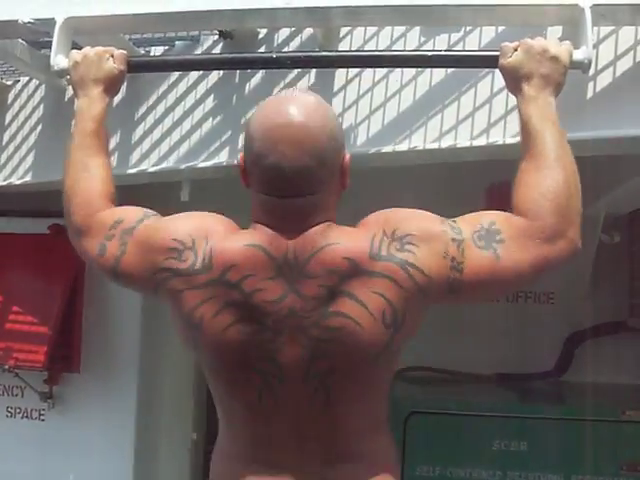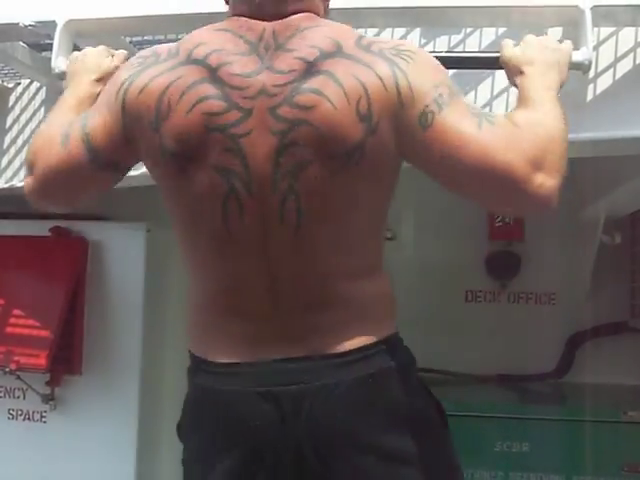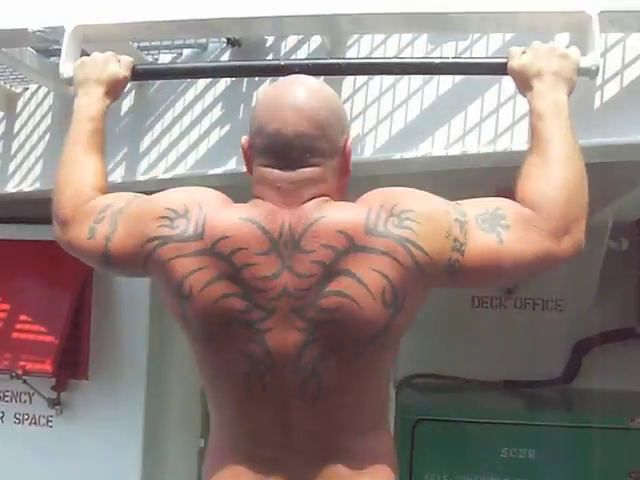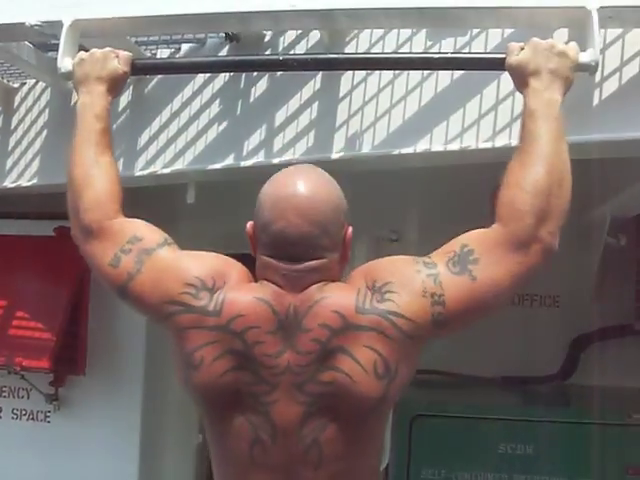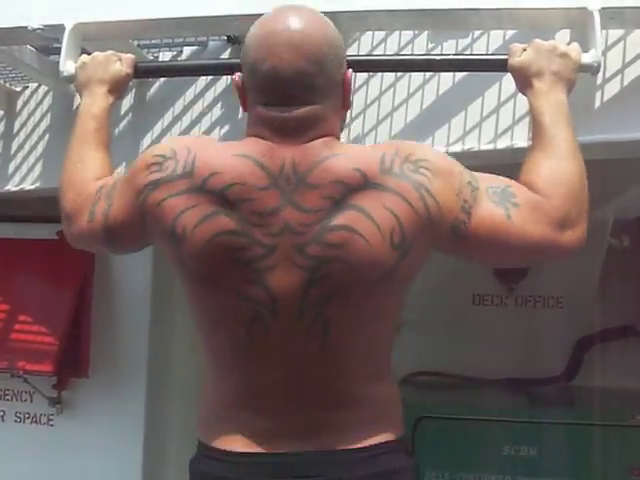
dt=0.4s
person 1, frame 1
left shoulder: (194, 253)
right shoulder: (394, 254)
left elbow: (88, 227)
right elbow: (552, 234)
left wrist: (91, 98)
right wrist: (537, 95)
person 1, frame 2
left shoulder: (154, 75)
right shoulder: (385, 69)
left elbow: (45, 181)
right elbow: (534, 179)
left wrist: (82, 81)
right wrist: (539, 76)
left hip: (226, 398)
right hip: (359, 388)
person 1, frame 3
left shoulder: (190, 229)
right shoulder: (393, 233)
left elbow: (74, 219)
right elbow: (557, 229)
left wrist: (92, 97)
right wrist: (548, 94)
person 1, frame 4
left shoulder: (203, 303)
right shoulder: (387, 309)
left elbow: (95, 226)
right elbow: (530, 232)
left wrist: (94, 95)
right wrist: (543, 91)
person 1, frame 5
left shoulder: (177, 171)
right shoulder: (405, 177)
left elbow: (81, 220)
right elbow: (561, 227)
left wrist: (97, 96)
right wrist: (548, 91)
